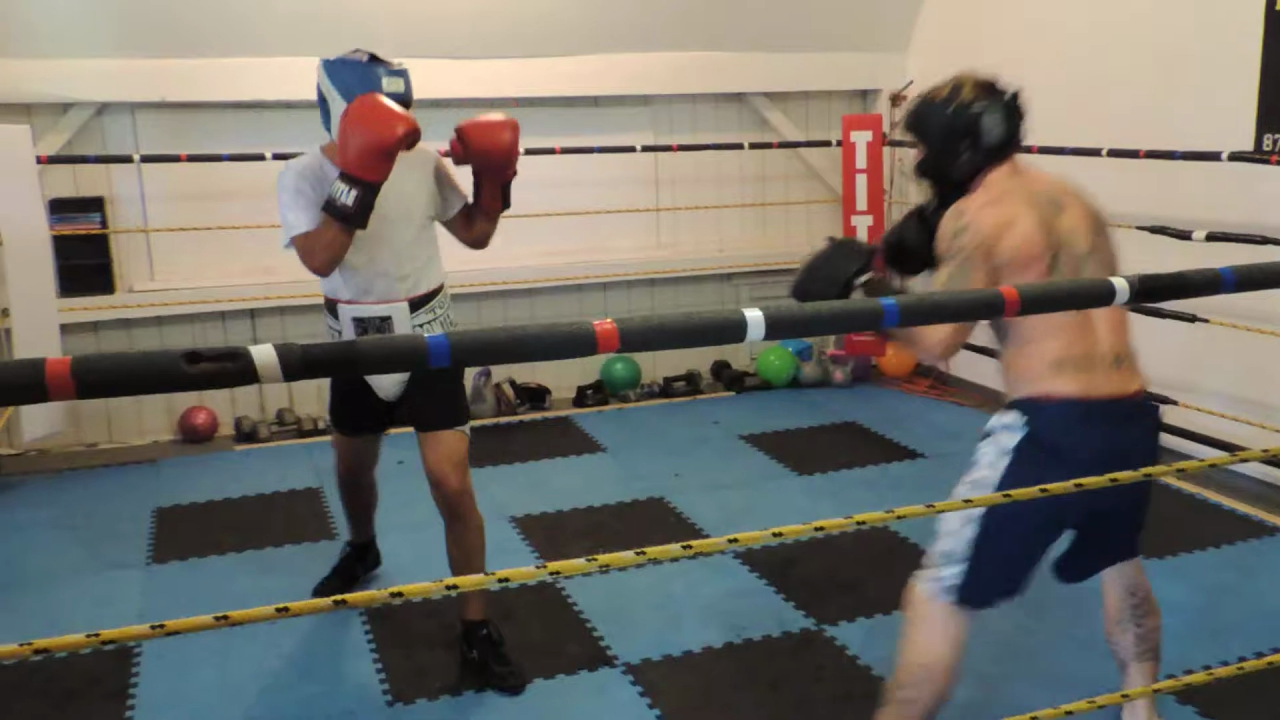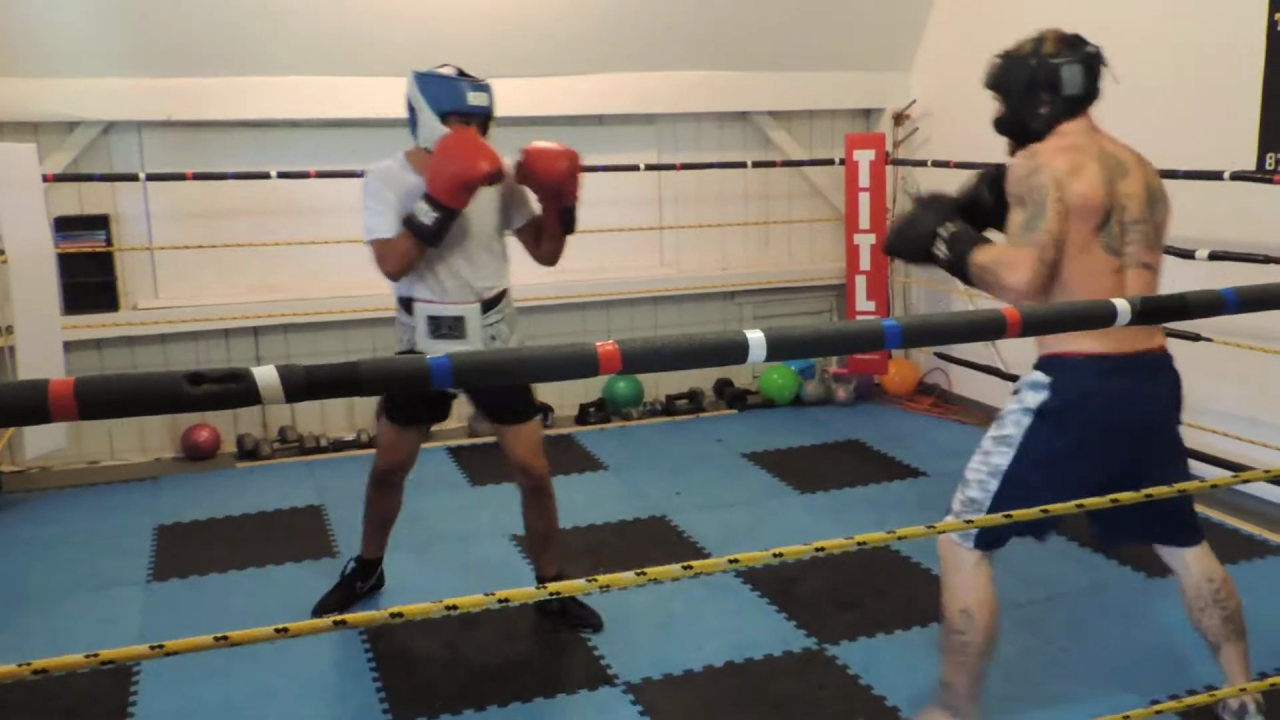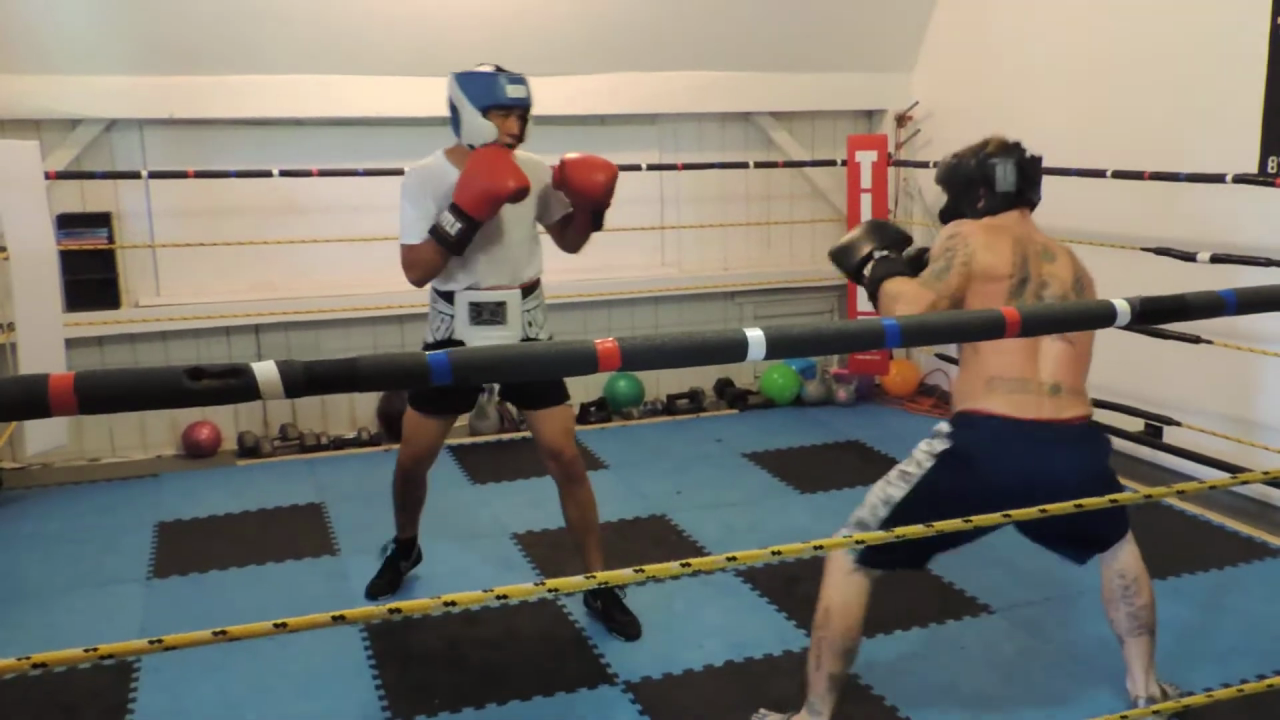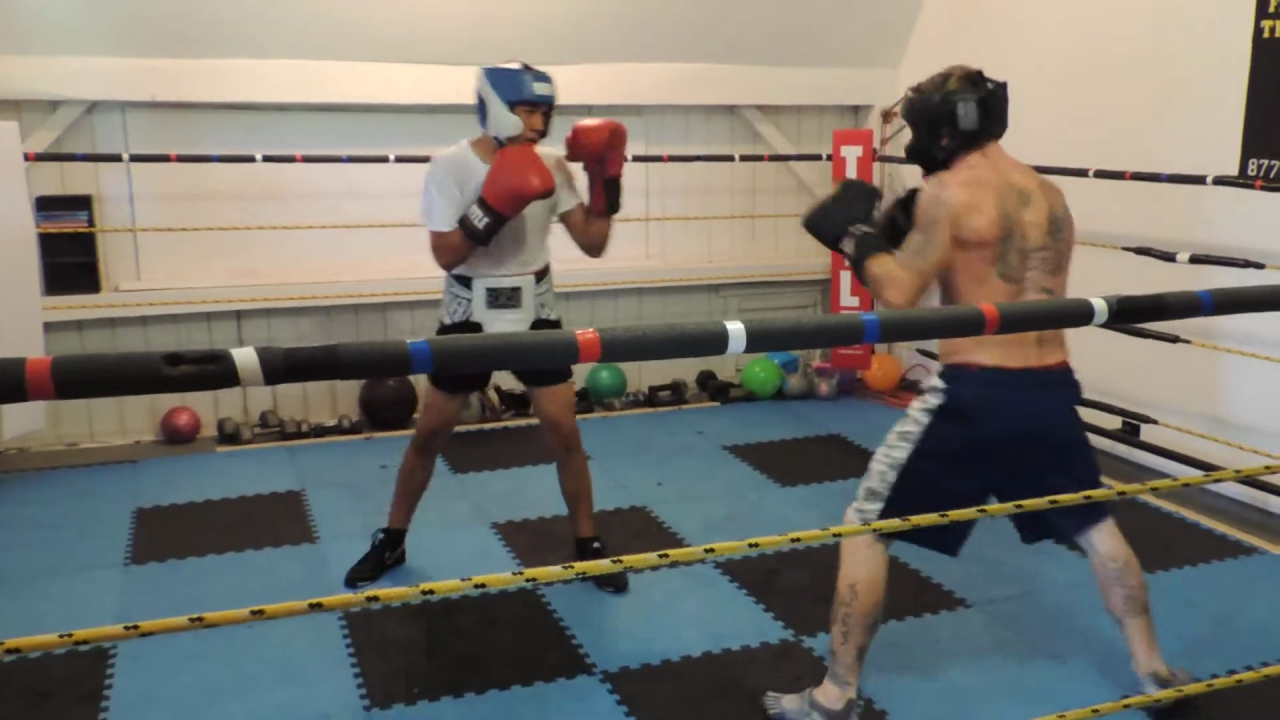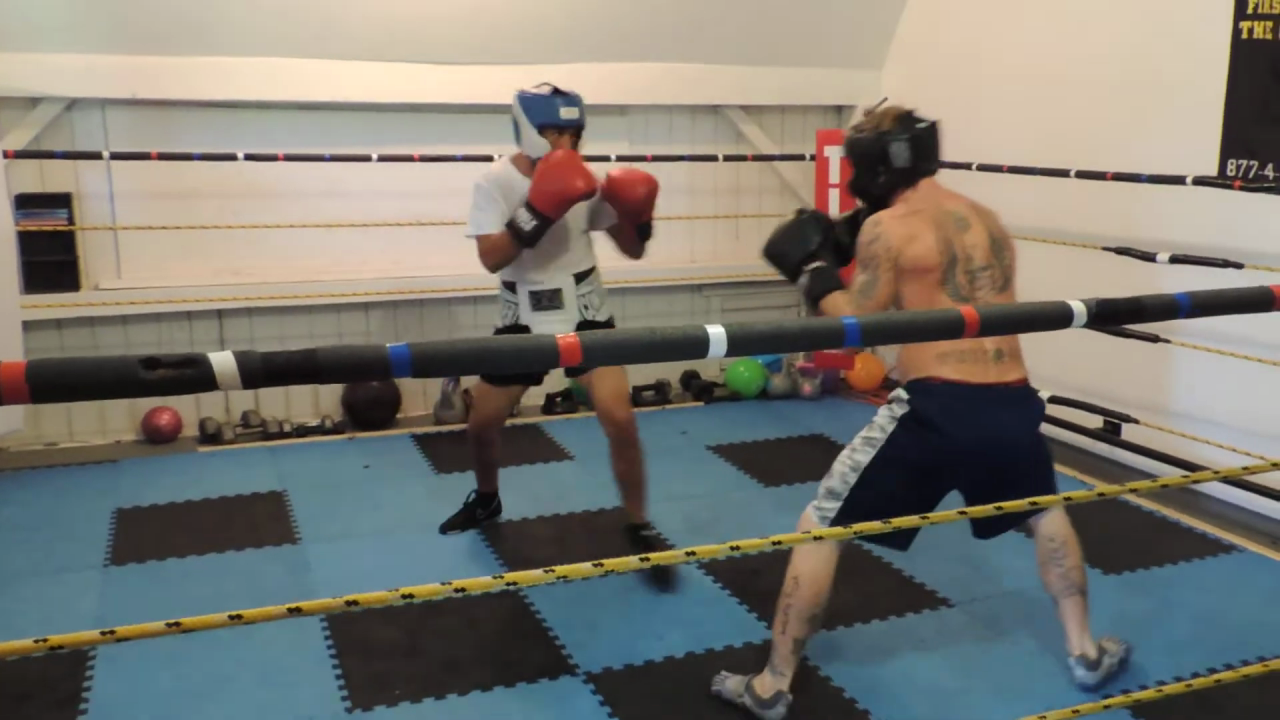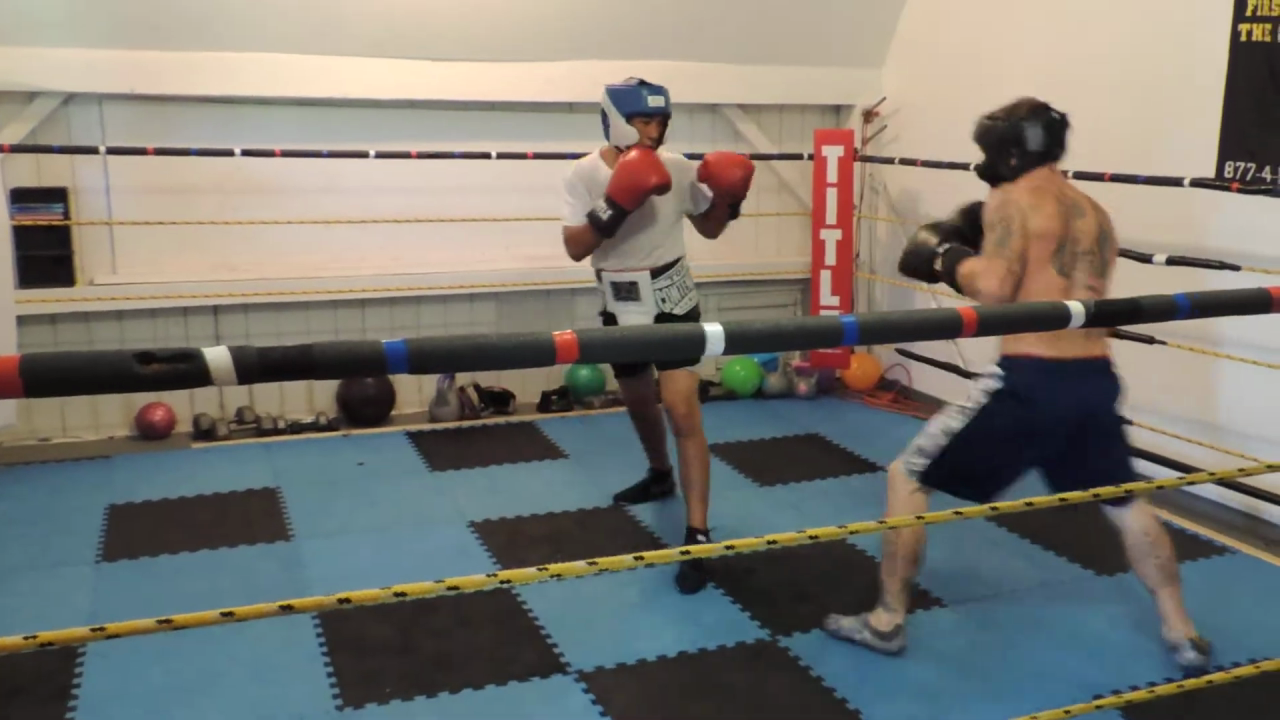
dt=0.5s
person 1, frame 1
left shoulder: (977, 215)
right shoulder: (1076, 203)
left elbow: (938, 341)
left wrist: (864, 289)
right wrist: (943, 250)
left hip: (1051, 432)
right hip: (1131, 424)
left knee: (937, 599)
right knee: (1119, 560)
person 1, frame 2
left shoulder: (1045, 161)
right shoulder: (1142, 172)
left elbow: (1017, 279)
left wrist: (948, 241)
right wrist: (1005, 205)
left hip: (1073, 387)
right hip: (1150, 380)
left knee: (962, 547)
right knee: (1181, 542)
person 1, frame 3
left shoulder: (967, 238)
right shoulder: (1074, 267)
left elbow: (908, 312)
left wrist: (877, 263)
left hip: (982, 444)
right hip: (1072, 447)
left knee: (849, 560)
right knee: (1117, 544)
person 1, frame 4
left shoulder: (951, 192)
right shoulder: (1050, 193)
left elbow: (897, 293)
left wrist: (857, 238)
left hip: (973, 394)
right hip: (1049, 391)
left knee: (863, 530)
right knee: (1095, 527)
right ankle: (1149, 667)
person 1, frame 5
left shoulder: (886, 227)
right shoulder: (987, 220)
left elbow: (855, 323)
left wrist: (812, 268)
left hip: (934, 408)
right hip: (1011, 403)
left knee: (818, 529)
right knee: (1046, 513)
right ankle: (1086, 651)
person 1, frame 6
left shoulder: (1013, 199)
right shoulder: (1094, 214)
left elbow: (993, 286)
left wrist: (946, 256)
right wrist: (979, 242)
left hip: (1028, 382)
right hip: (1091, 383)
left knee: (906, 478)
right knee: (1126, 506)
left ankle: (888, 619)
right ankle: (1181, 633)
person 2, frame 1
left shoulder: (423, 163)
right shoulder: (301, 176)
left elbow: (476, 234)
right elbow: (319, 259)
left wrist: (494, 174)
right wrist: (359, 177)
left hip: (427, 337)
right hip: (355, 344)
left knee: (451, 487)
right knee: (353, 471)
left ankle: (477, 631)
right ankle: (361, 549)
person 2, frame 2
left shoulder: (500, 176)
right shoulder: (387, 180)
left elbow: (547, 253)
right elbow: (392, 265)
left wrist: (560, 200)
right wrist: (442, 199)
left hip: (493, 340)
right hip: (424, 345)
left knee: (533, 472)
right knee: (389, 468)
left ankle: (551, 585)
right ankle: (367, 569)
person 2, frame 3
left shoulder: (534, 172)
right shoulder: (426, 178)
left elbow: (570, 241)
right elbow: (416, 271)
left wrist: (592, 204)
right wrist: (465, 211)
left hip: (525, 332)
right hip: (455, 335)
left knee: (566, 460)
right knee: (411, 460)
left ankle: (598, 585)
right ankle: (404, 547)
person 2, frame 4
left shoulder: (552, 167)
right shoulder: (450, 167)
left elbow: (594, 244)
right elbow: (447, 255)
left wrist: (607, 179)
right wrist: (494, 208)
left hip: (535, 314)
right hip: (470, 314)
left knee: (565, 434)
right knee: (430, 434)
left ankle: (589, 545)
right ankle: (391, 541)
person 2, frame 5
left shoulder: (589, 182)
right shoulder: (494, 181)
left elbow: (633, 249)
right elbow: (492, 258)
left wrist: (639, 217)
right wrist: (541, 209)
left hip: (585, 311)
right hip: (523, 317)
left knee: (619, 419)
right knee: (482, 422)
left ankle: (639, 529)
right ankle: (486, 498)
person 2, frame 6
left shoulder: (676, 169)
right shoulder: (583, 174)
left elbow: (710, 228)
right elbow: (576, 248)
left wrist: (727, 199)
right wrist: (616, 202)
left hip: (671, 300)
right hip: (619, 305)
left knee: (682, 414)
right knee: (640, 403)
left ankle: (698, 535)
right ankle: (659, 474)
